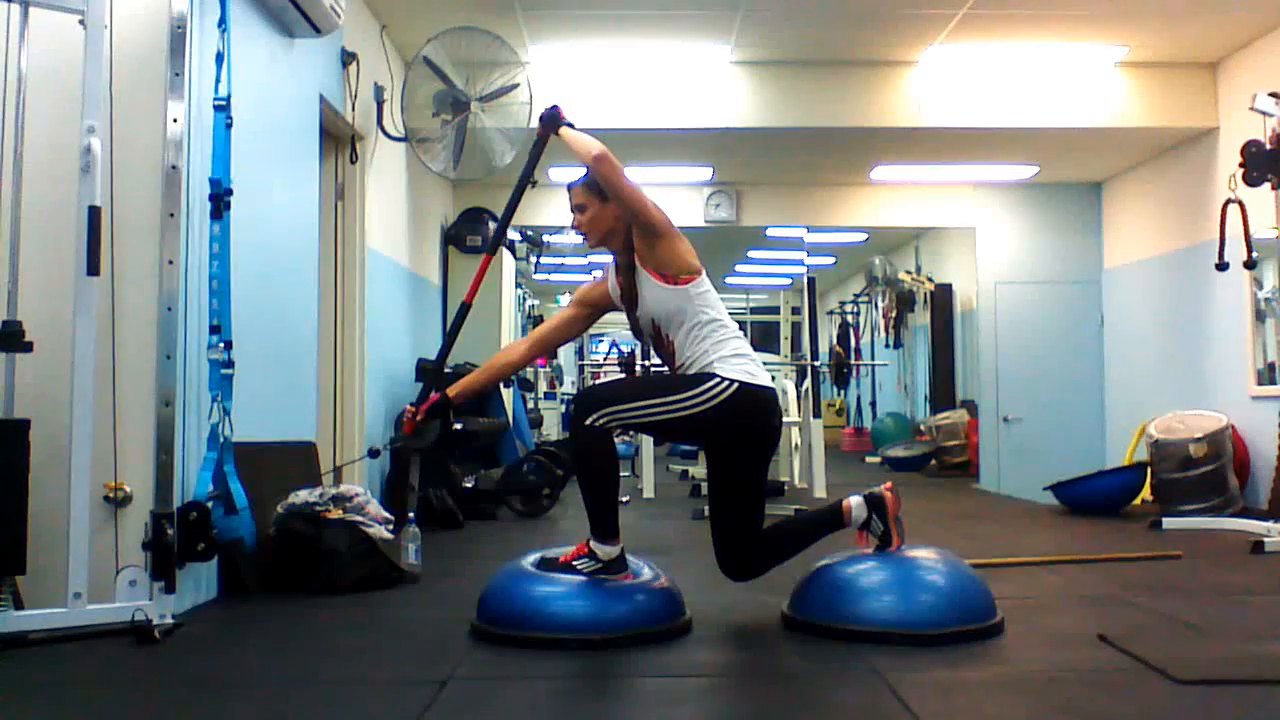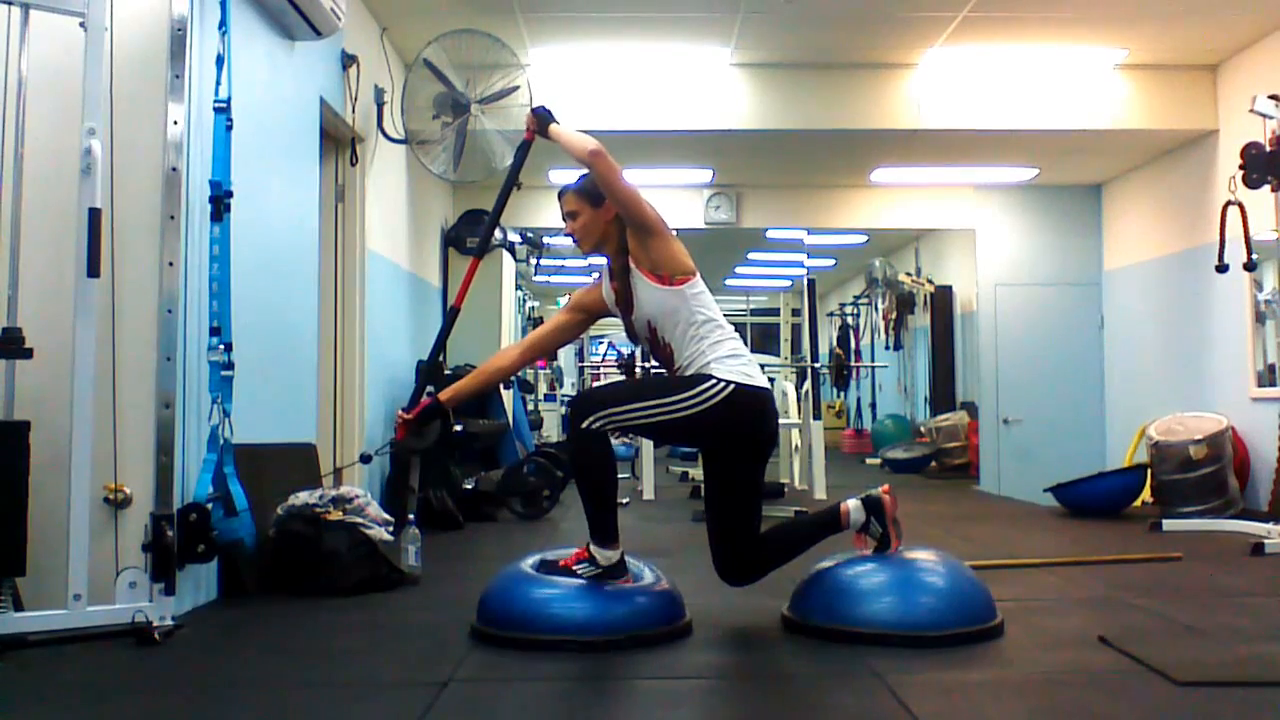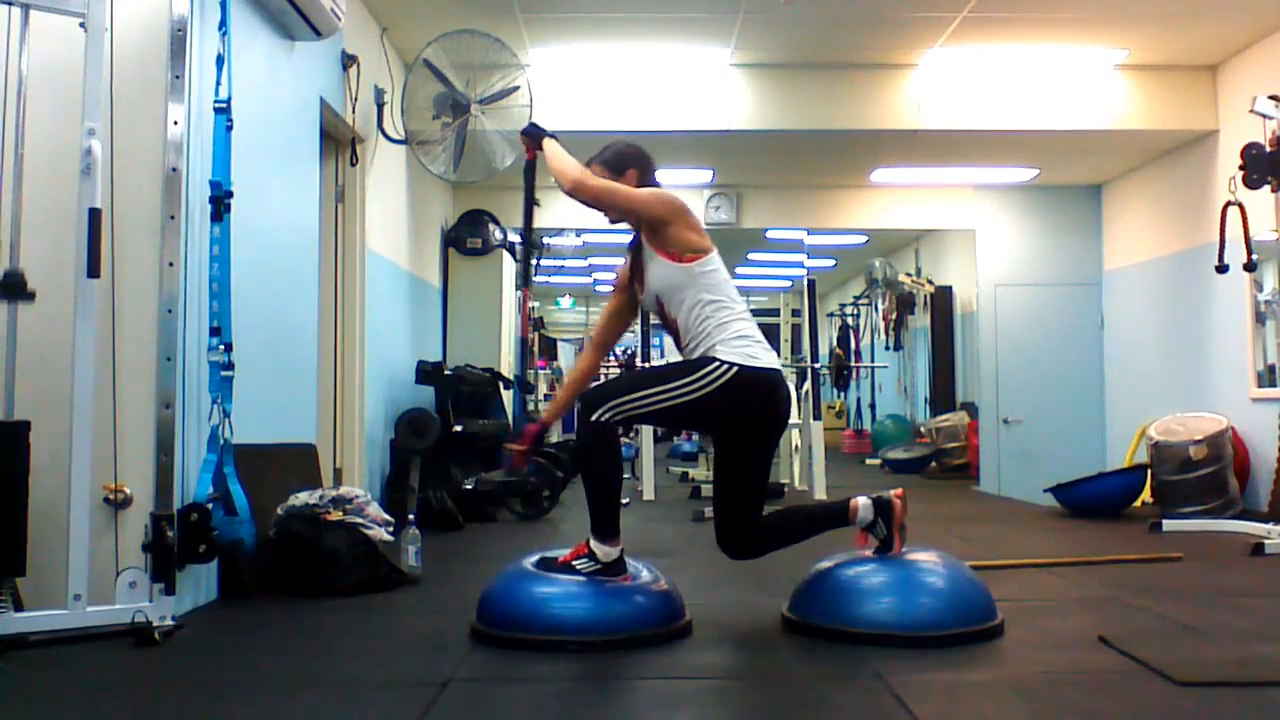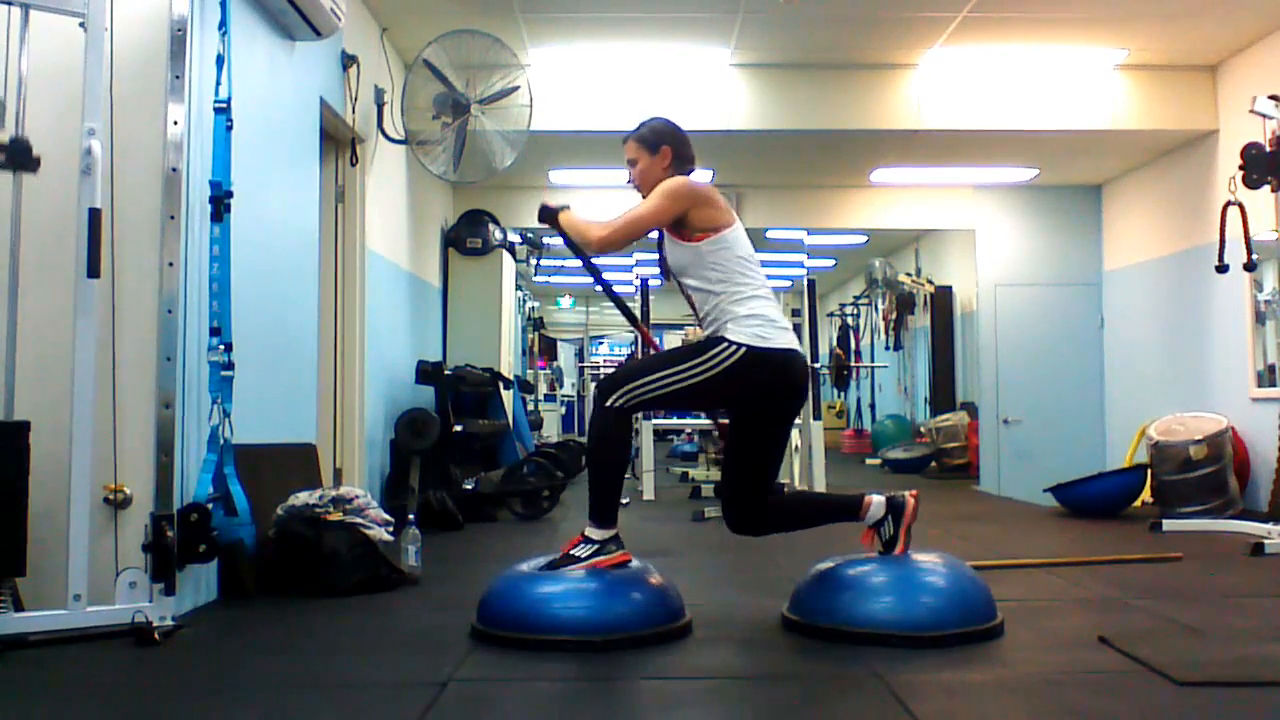
dt=0.5s
person 1, frame 1
left shoulder: (658, 240)
right shoulder: (604, 291)
left elbow: (602, 161)
right elbow: (525, 348)
left wrist: (561, 127)
right wrist: (447, 397)
left hip: (739, 395)
right hip: (733, 406)
left knee: (591, 408)
right knee: (742, 561)
left ankle: (605, 552)
right ankle: (862, 508)
person 1, frame 2
left shoulder: (651, 241)
right shoulder: (597, 297)
left elbow: (596, 155)
right elbow: (517, 354)
left wrist: (551, 126)
right wrist: (438, 403)
left hip: (735, 396)
right hip: (731, 409)
left knee: (587, 413)
right knee: (739, 565)
left ankle: (605, 557)
right ankle: (861, 511)
person 1, frame 3
left shoulder: (668, 214)
right shoulder: (631, 273)
left elbow: (578, 184)
right elbow: (593, 352)
left wrist: (544, 141)
right wrist: (542, 424)
left hip: (740, 375)
right hip: (758, 392)
left knee: (599, 409)
right knee: (740, 539)
left ankle: (604, 554)
right ankle: (869, 510)
person 1, frame 4
left shoulder: (685, 192)
right shoulder: (696, 217)
left elbow: (601, 239)
left wrist: (559, 216)
right wrist: (725, 406)
left hip: (752, 354)
right hip: (781, 367)
left knee: (613, 395)
right knee: (746, 513)
left ankle: (601, 538)
right ankle: (882, 507)
